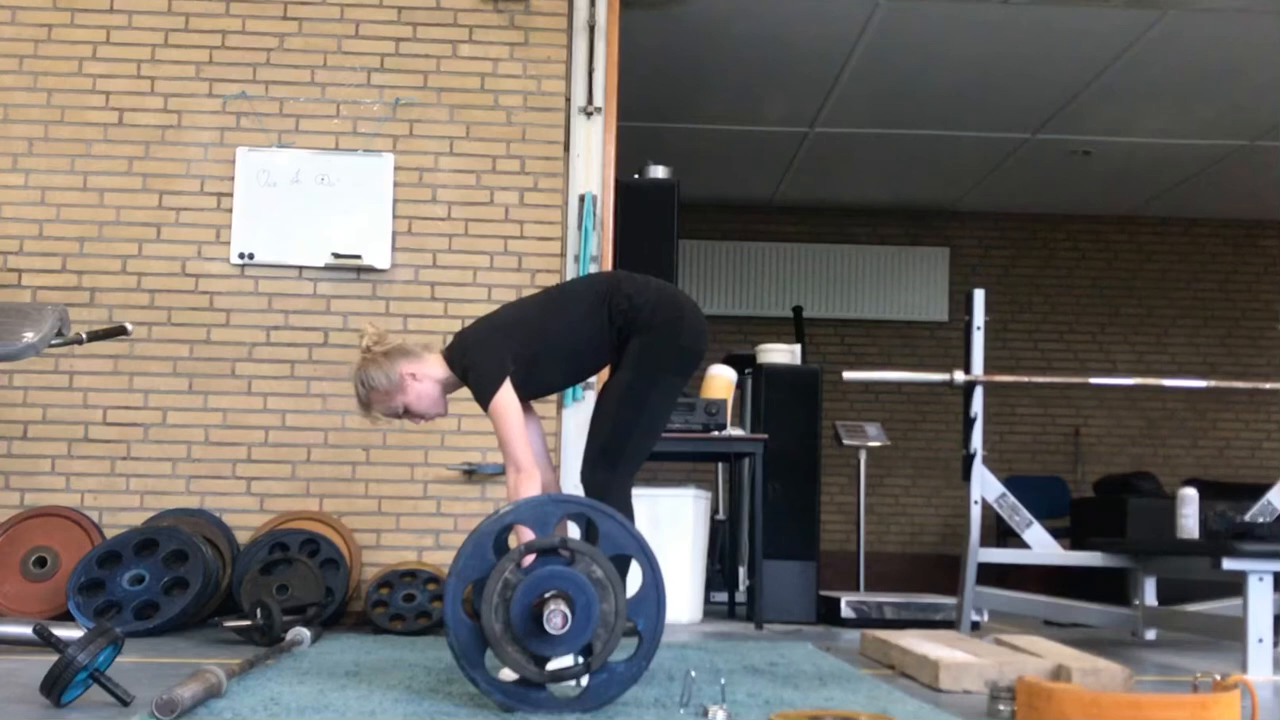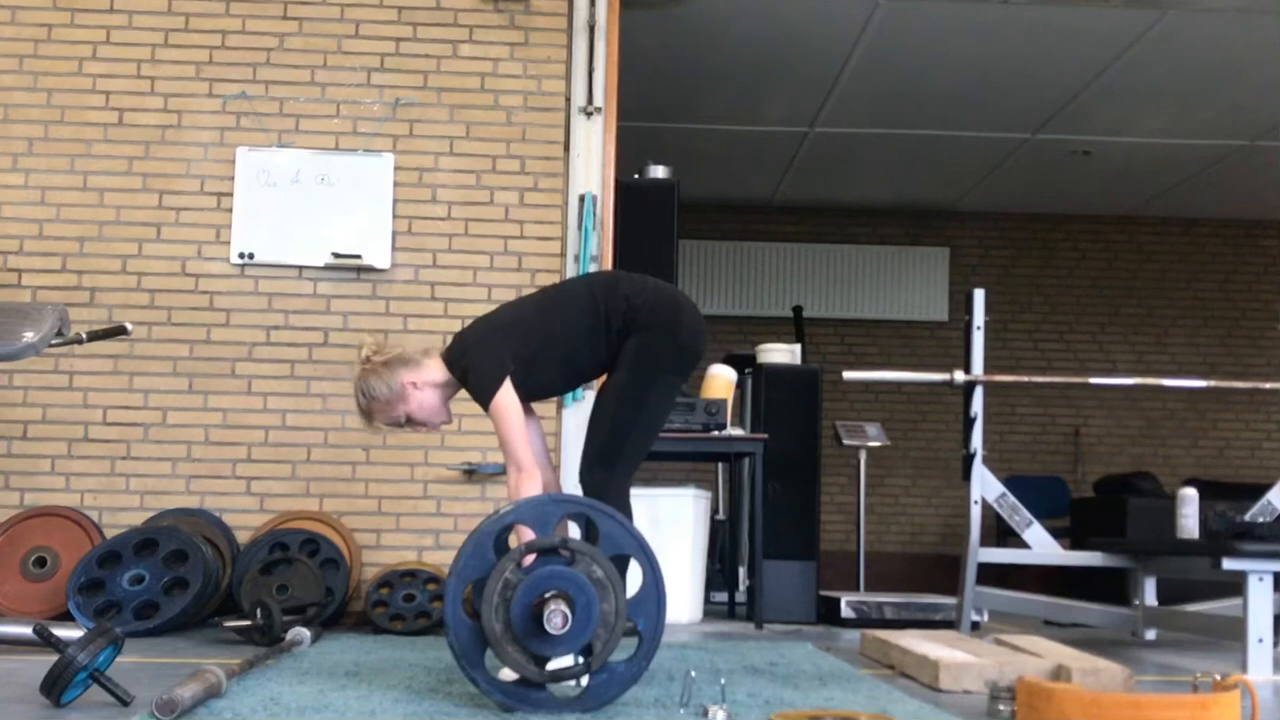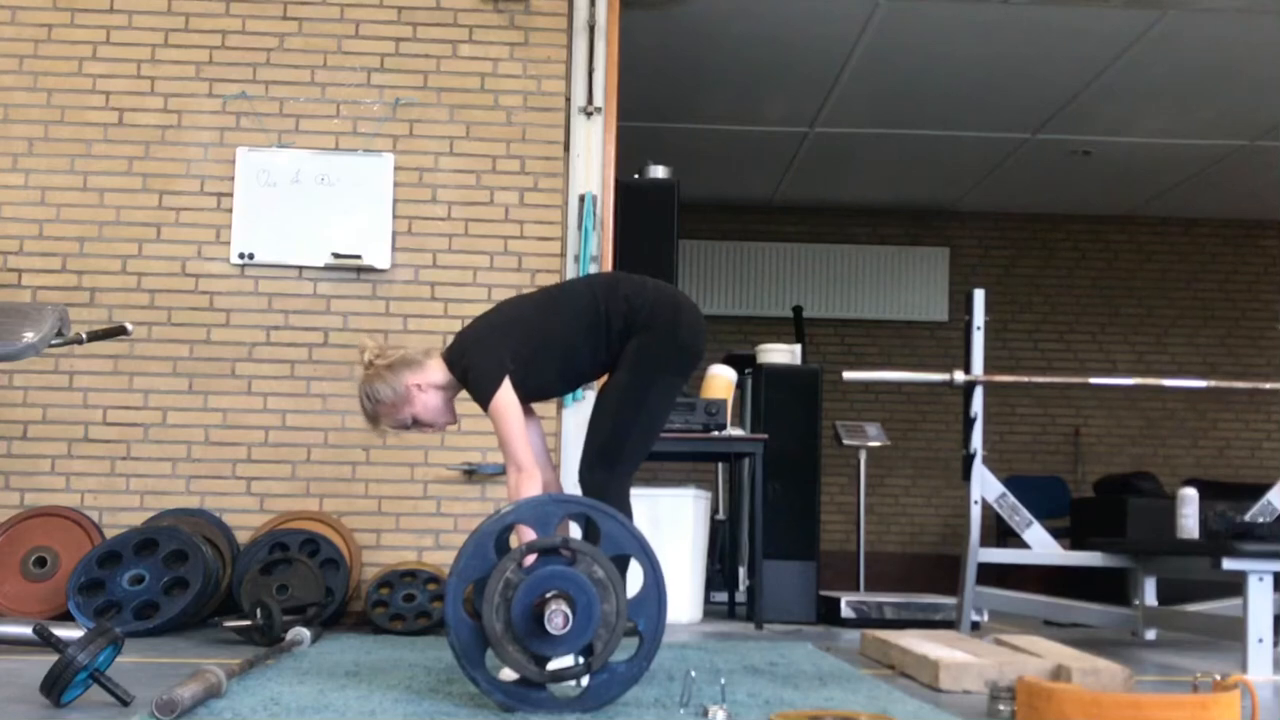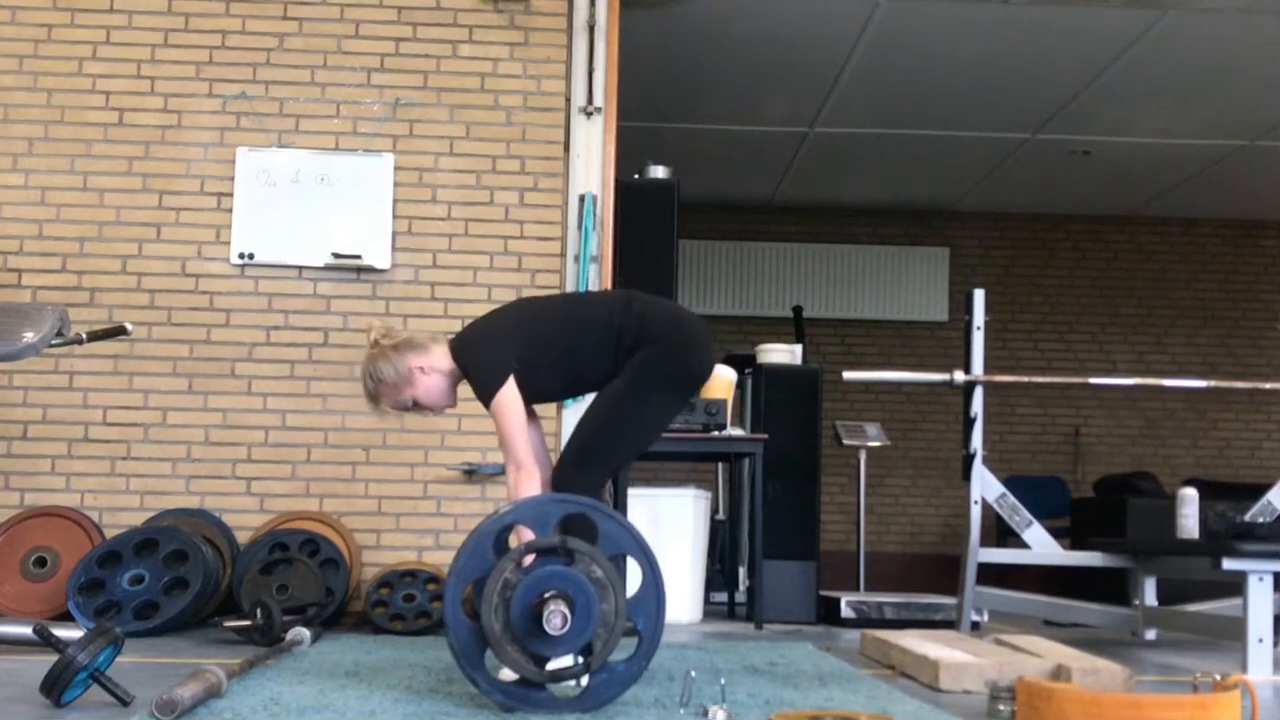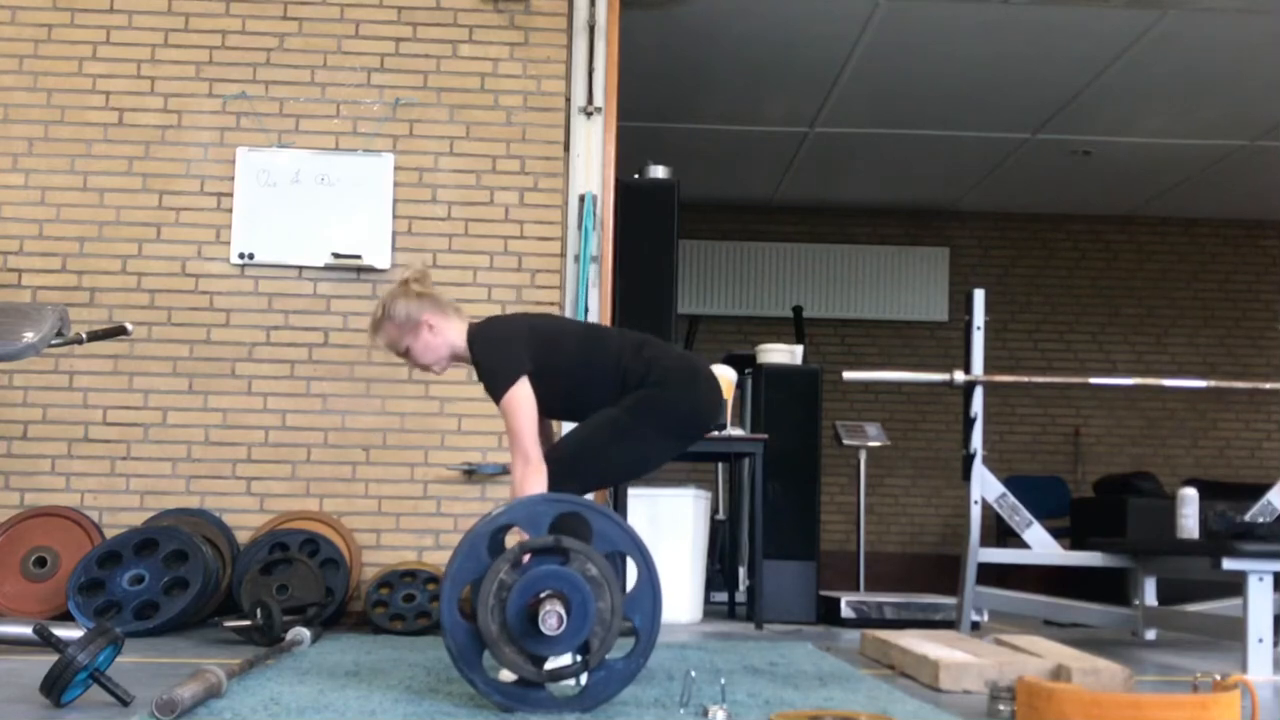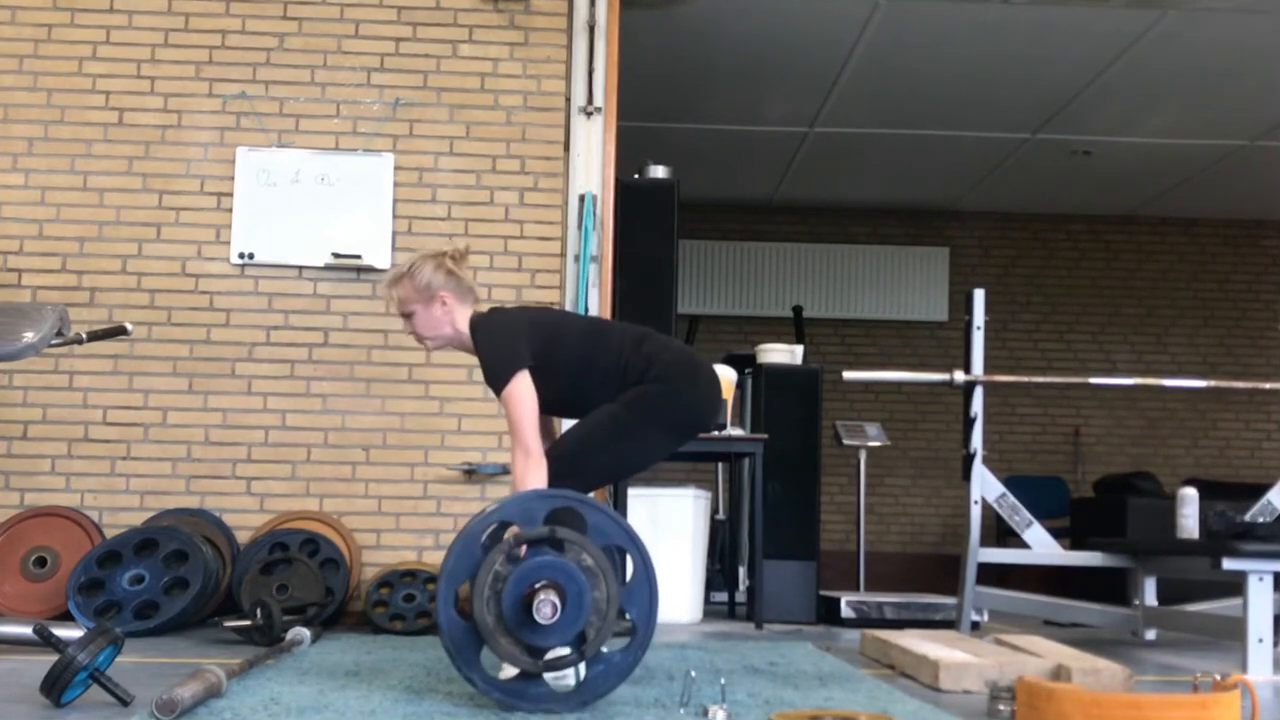
dt=0.3s
person 1, frame 1
left shoulder: (479, 360)
right shoulder: (479, 359)
left elbow: (522, 472)
right elbow: (540, 471)
left hip: (664, 327)
right hip: (656, 328)
left knee: (605, 477)
right knee: (603, 477)
person 1, frame 2
left shoulder: (478, 362)
right shoulder: (481, 361)
left elbow: (524, 472)
right elbow: (540, 472)
left hip: (661, 327)
right hip: (653, 327)
left knee: (602, 476)
right knee: (601, 476)
person 1, frame 3
left shoulder: (477, 361)
right shoulder: (484, 360)
left elbow: (523, 472)
right elbow: (540, 470)
left hip: (662, 329)
right hip: (659, 328)
left knee: (602, 478)
right knee: (600, 477)
person 1, frame 4
left shoulder: (481, 357)
right shoulder: (485, 353)
left elbow: (522, 470)
right elbow: (538, 469)
left hip: (671, 346)
right hip: (669, 345)
left knee: (575, 478)
right knee: (574, 479)
person 1, frame 5
left shoulder: (494, 347)
right shoulder: (500, 342)
left elbow: (529, 464)
right elbow: (542, 459)
left hip: (676, 394)
right hip: (679, 394)
left knee: (554, 485)
right knee: (553, 488)
person 1, frame 6
left shoulder: (496, 339)
right shoulder: (503, 333)
left elbow: (529, 454)
right elbow: (541, 451)
left hip: (675, 388)
right hip: (680, 387)
left knee: (554, 484)
right knee: (555, 485)
